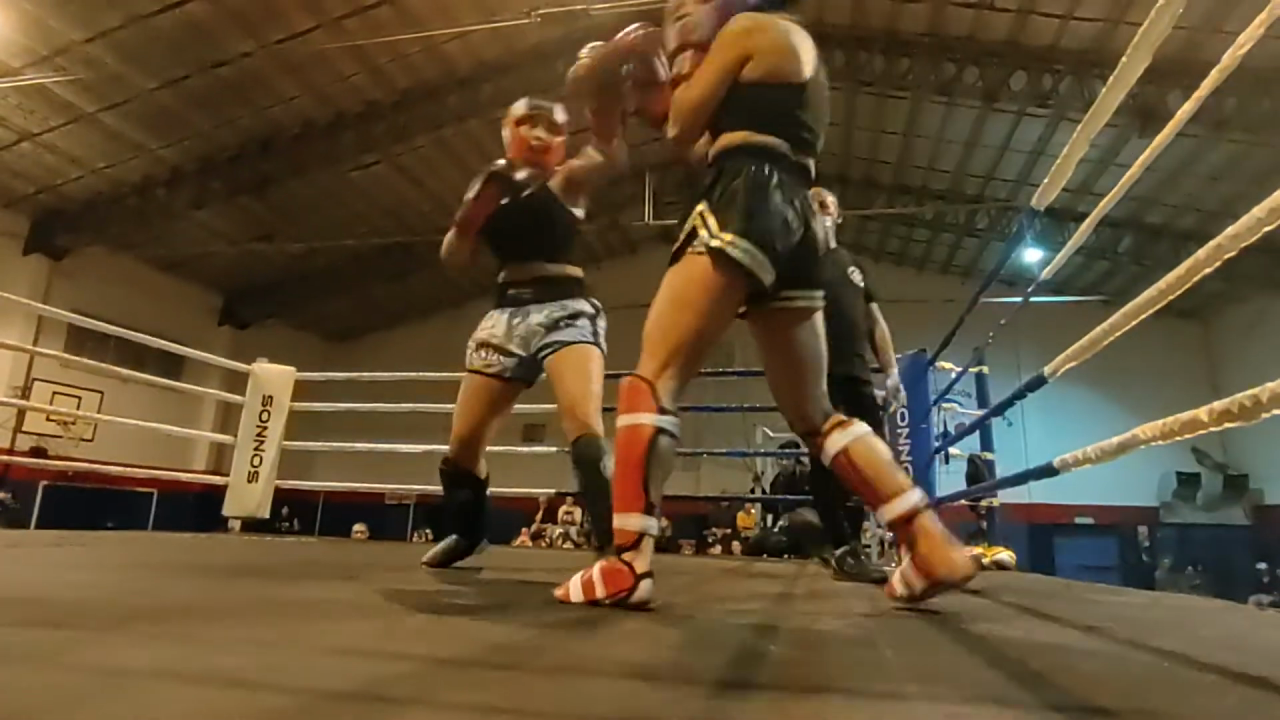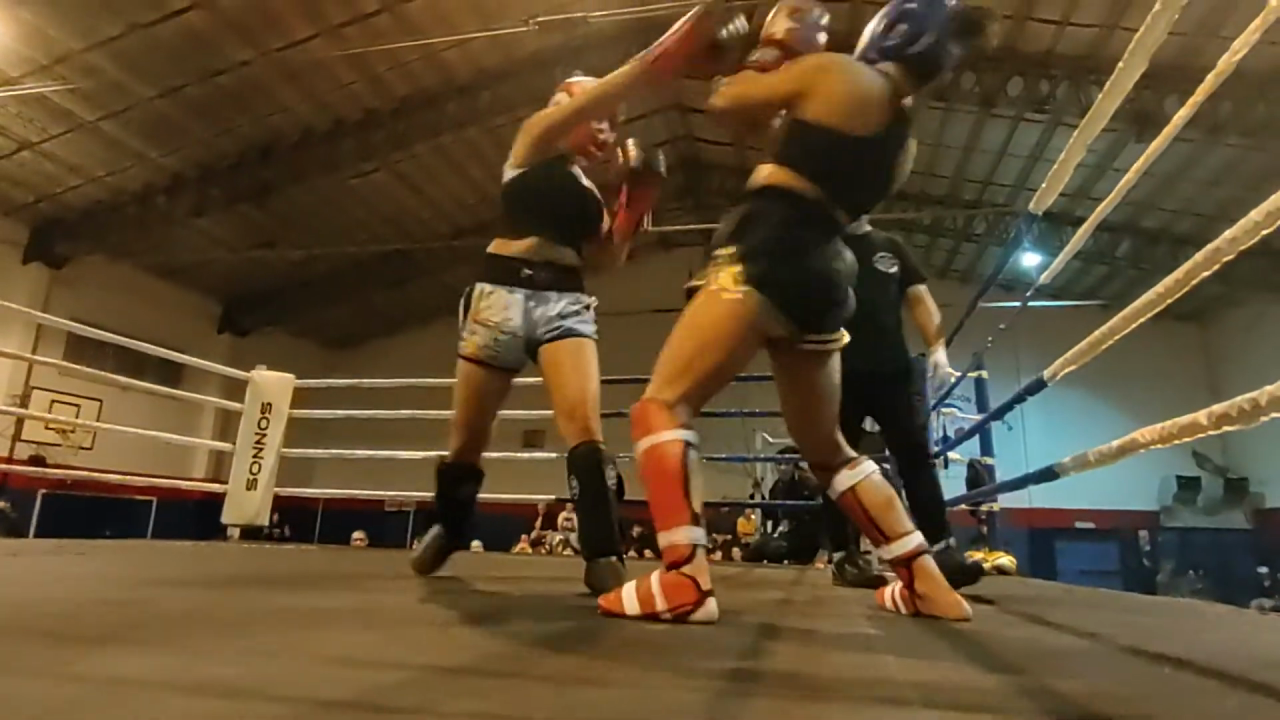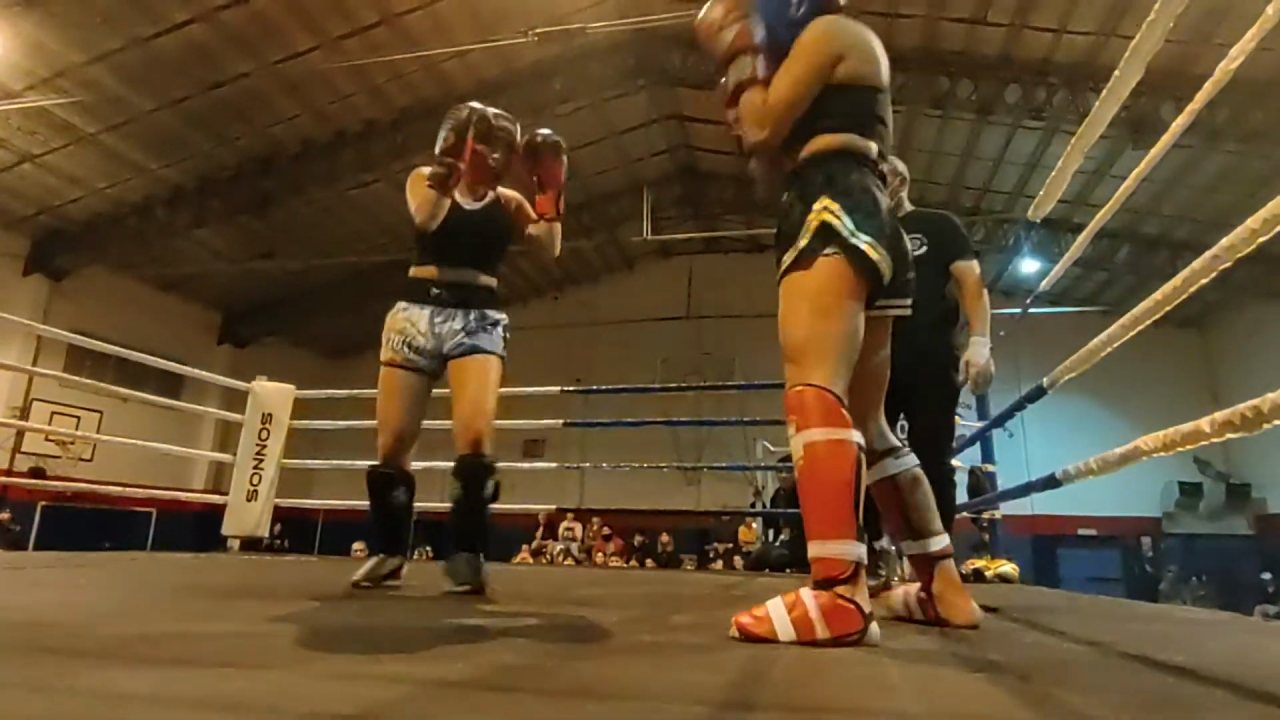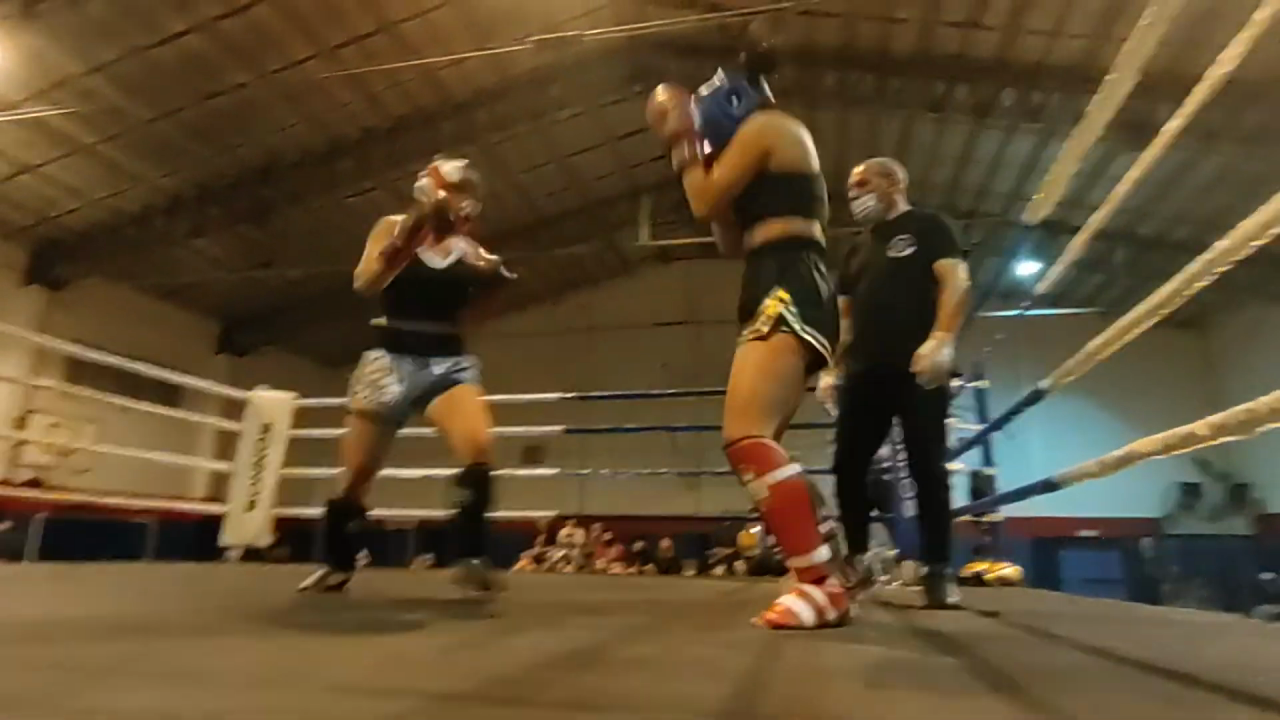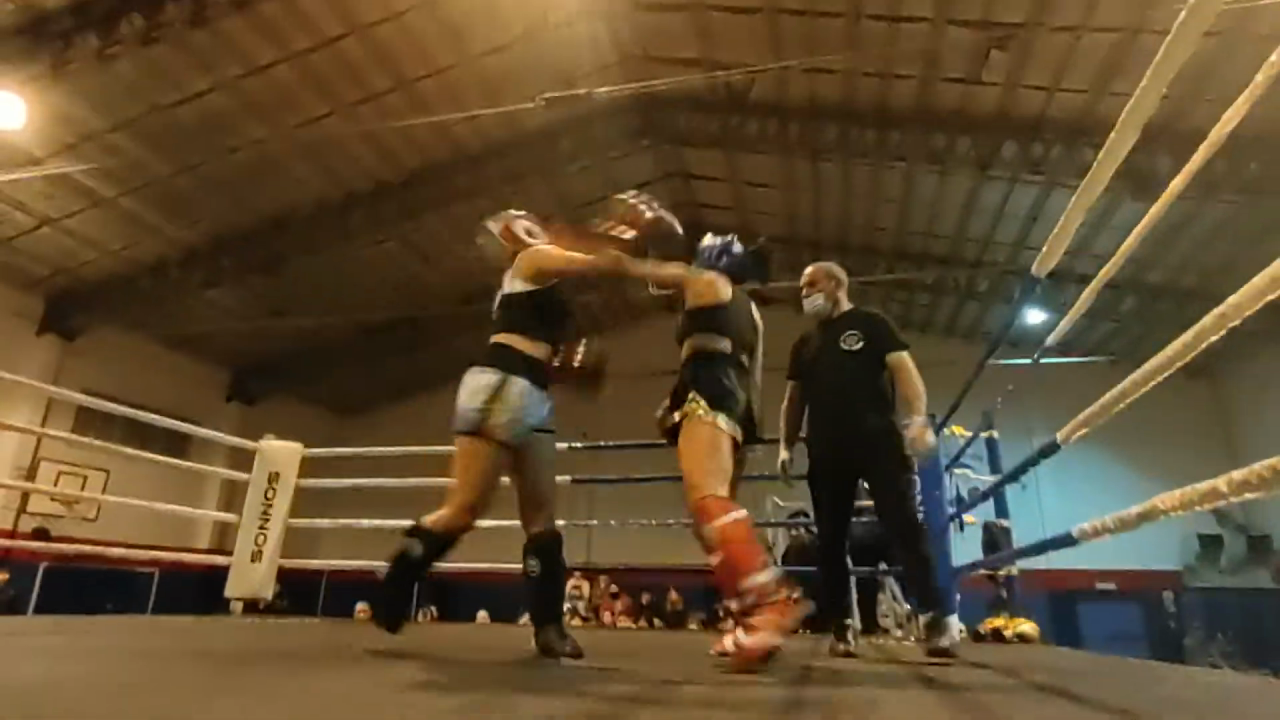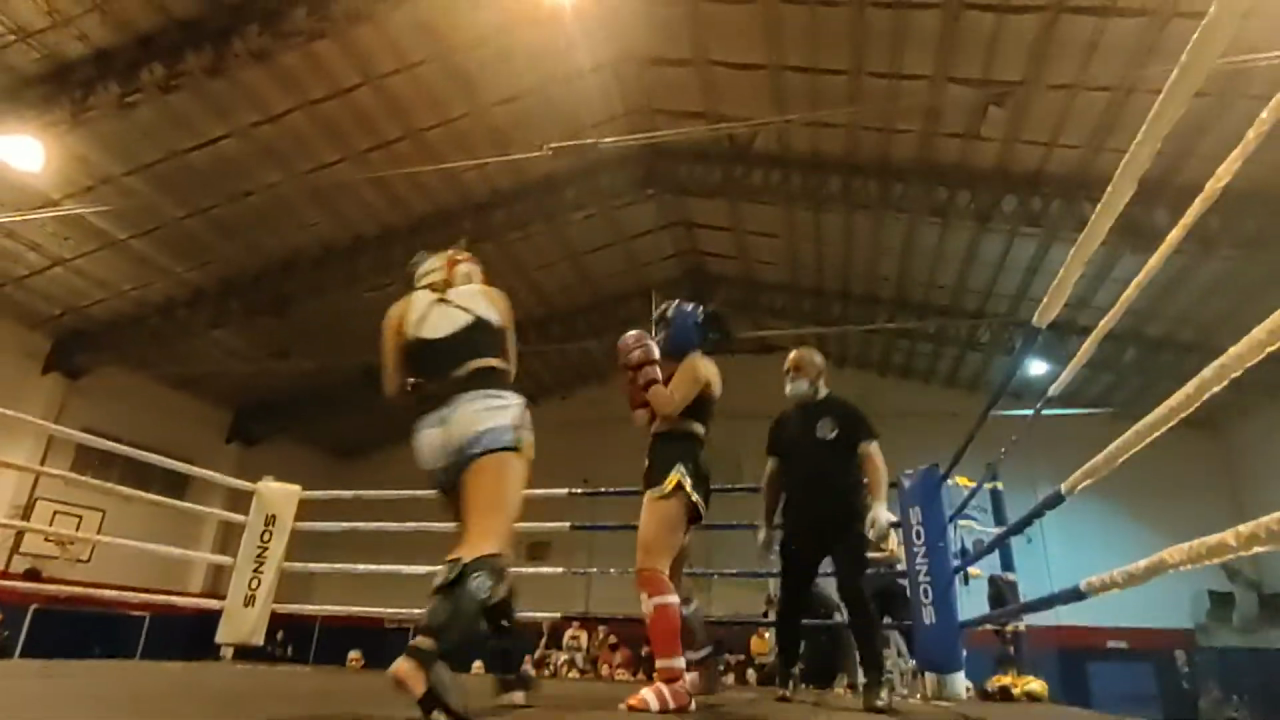
dt=0.5s
person 1, frame 1
right shoulder: (799, 52)
left elbow: (684, 123)
left hip: (743, 210)
right hip: (796, 226)
left knee: (651, 379)
right knee: (814, 413)
left ankle: (628, 563)
right ankle: (932, 549)
person 1, frame 2
left shoulder: (832, 72)
right shoulder: (903, 139)
left elbow: (726, 101)
left hip: (766, 256)
right hip: (823, 273)
left knee: (660, 407)
right knee: (827, 447)
left ankle: (684, 577)
right ankle: (927, 583)
person 1, frame 3
right shoulder: (859, 61)
left elbow: (762, 131)
left wrist: (739, 58)
left hip: (834, 212)
right hip: (867, 223)
left knee: (812, 394)
right knee: (864, 426)
left ankle: (839, 593)
right ankle: (941, 583)
person 1, frame 4
left shoulder: (764, 125)
right shoulder: (782, 142)
left elbow: (707, 204)
right elbow: (736, 238)
left wrist: (683, 144)
right wrist: (697, 153)
left hip: (784, 293)
right hip: (794, 293)
left knee: (745, 437)
right knee: (755, 441)
left ankle: (824, 584)
right ankle: (817, 563)
person 1, frame 5
left shoulder: (705, 281)
right shoulder: (750, 312)
left elbow: (641, 270)
right wrist: (678, 404)
left hip: (708, 395)
right hip: (738, 402)
left knee: (707, 499)
right knee: (716, 515)
left ankle: (773, 601)
right ankle: (753, 617)
person 1, frame 6
left shoulder: (696, 363)
right shoulder: (683, 370)
left elbow: (666, 409)
right elbow: (649, 418)
left wrist: (649, 367)
right wrist: (639, 381)
left hip: (676, 471)
right hip: (672, 472)
left knee: (650, 571)
right knee: (665, 578)
left ankle: (671, 683)
right ankle: (692, 671)
person 2, frame 1
left shoulder: (567, 178)
right shoulder: (492, 186)
left elbow: (613, 156)
right elbow: (453, 257)
left wrist: (599, 85)
right wrist: (478, 204)
left hip: (567, 313)
right hip: (507, 319)
left knee: (583, 423)
right knee: (463, 442)
left ankle: (613, 542)
right ankle: (466, 532)
person 2, frame 2
left shoulder: (589, 189)
right shoulder: (538, 140)
left elbow: (606, 256)
right elbow: (594, 95)
left wrist: (635, 200)
left hip: (566, 303)
right hip: (504, 295)
left knee: (583, 423)
right knee: (468, 437)
left ankle: (603, 557)
right ankle: (449, 527)
person 2, frame 3
left shoulder: (510, 201)
right shoulder: (425, 179)
left elbow: (550, 244)
right elbow: (426, 217)
left wrist: (550, 179)
right wrist: (449, 156)
left hip: (478, 322)
right hip: (418, 314)
left knee: (472, 436)
right knee: (392, 444)
left ankle: (465, 555)
right ankle: (391, 551)
person 2, frame 4
left shoulder: (468, 250)
right shoulder: (391, 229)
left elbow: (482, 298)
right elbow: (365, 282)
left wrist: (492, 276)
right wrist: (408, 236)
left hip: (449, 362)
right hip: (391, 361)
left knee: (477, 448)
right knee: (356, 476)
left ankle: (470, 557)
right ankle: (338, 563)
person 2, frame 5
right shoulder: (536, 258)
right elbow: (600, 262)
left hip: (527, 397)
right hip: (498, 389)
left knee: (541, 514)
right knee: (462, 509)
left ankle: (548, 625)
right ankle: (393, 590)
person 2, frame 6
left shoulder: (401, 312)
right shoulder: (491, 297)
left elbow: (394, 389)
left hip: (433, 429)
right hip: (491, 411)
left knee: (487, 544)
right knee: (487, 545)
left ankle: (508, 671)
right ankle: (423, 655)
person 3, frame 1
left shoulder: (851, 264)
left elbow: (874, 320)
left wrist: (891, 370)
left hip: (857, 373)
right knee: (830, 461)
right ankle: (844, 550)
person 3, frame 2
left shoulder: (890, 247)
left elbow: (920, 299)
left wrist: (938, 347)
left hip: (894, 369)
right hip: (838, 373)
left knee: (916, 454)
left ankle: (941, 549)
right ankle: (846, 555)
person 3, frame 3
left shoulder: (939, 227)
left elbow: (971, 282)
left wrist: (979, 341)
left hip: (931, 368)
left knee: (934, 464)
right ankle: (868, 557)
person 3, frame 4
left shoulder: (927, 227)
right shoulder: (859, 252)
left elbow: (956, 280)
right elbow: (844, 314)
left wrist: (940, 339)
right wrist: (832, 368)
left hip: (916, 368)
right hip: (864, 372)
left knee: (927, 467)
right knee: (849, 466)
left ankle: (938, 571)
right ankle: (856, 561)
person 3, frame 5
left shoulder: (869, 325)
right shoulder: (805, 345)
left elbow: (903, 369)
right elbow: (794, 398)
left wrist: (919, 418)
right wrist: (786, 446)
left hip: (879, 440)
right hip: (827, 452)
left knee: (902, 520)
right knee: (831, 537)
left ankle: (936, 617)
right ankle: (842, 624)
person 3, frame 6
left shoulder: (845, 413)
right shoulder: (782, 423)
left elbow: (872, 458)
right elbow: (773, 475)
left wrist: (879, 504)
right wrist: (766, 523)
left hip: (845, 522)
right hip: (799, 526)
left knee: (853, 594)
right knee: (791, 600)
left ankle: (875, 680)
right ankle: (786, 674)
